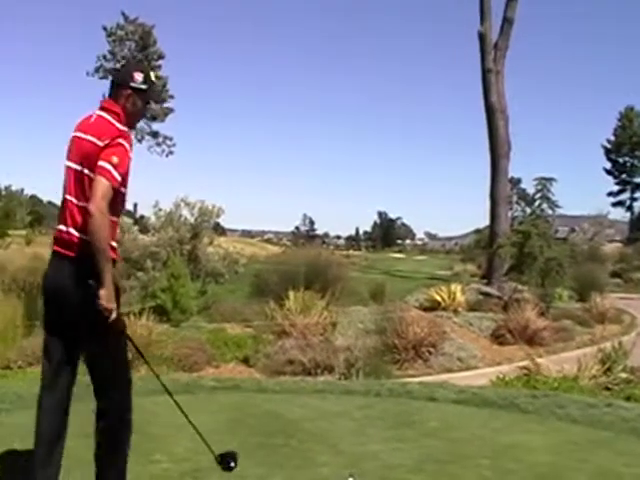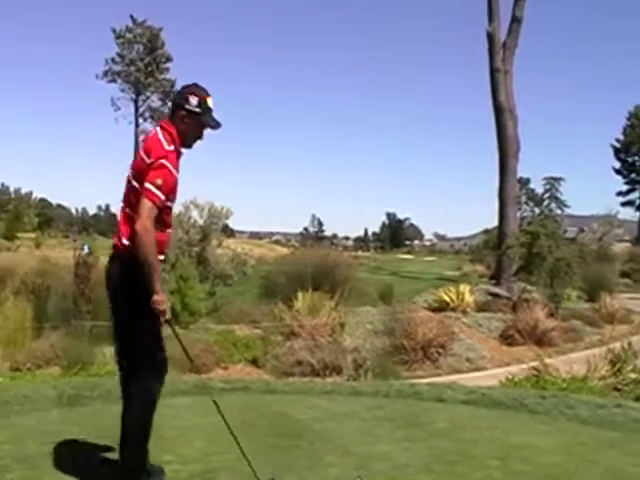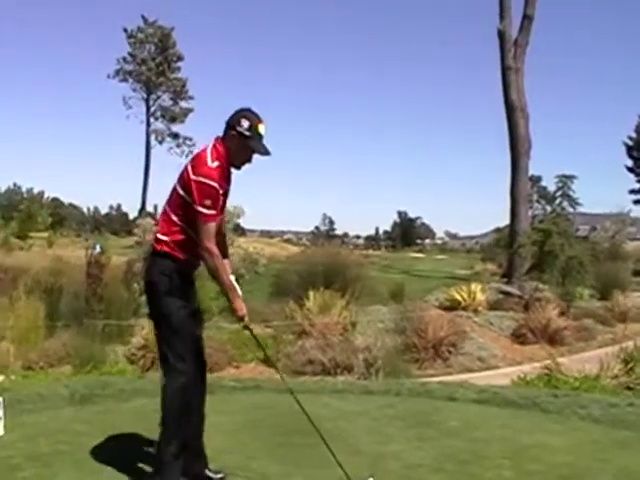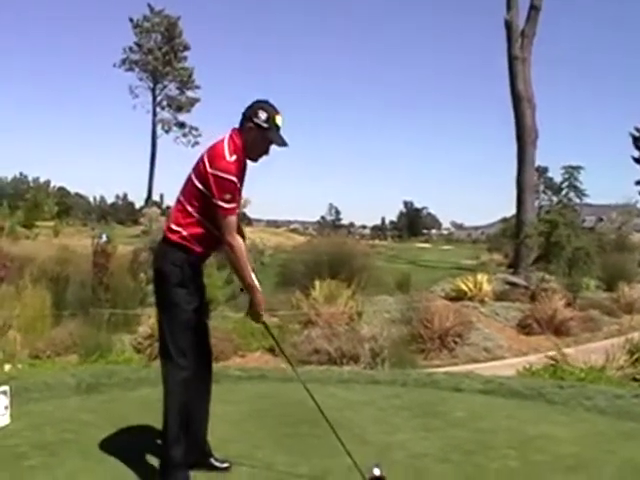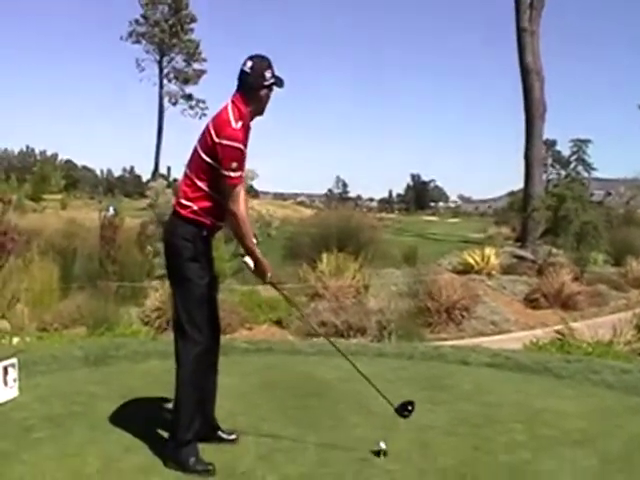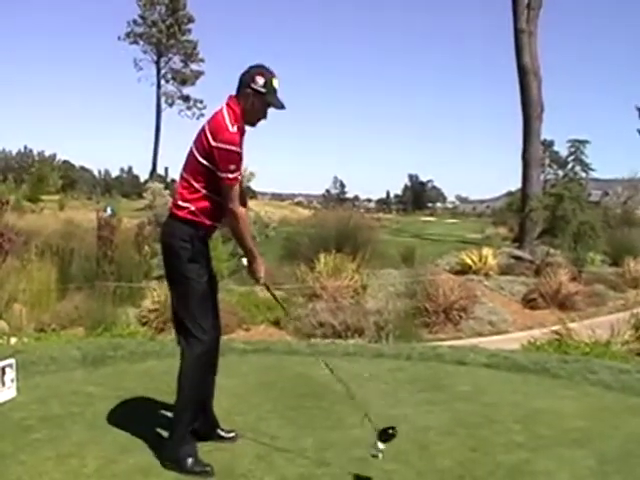
dt=0.5s
person 1, frame 1
left shoulder: (83, 126)
right shoulder: (118, 138)
right elbow: (98, 210)
right wrist: (106, 284)
left hip: (57, 269)
right hip: (85, 275)
left knee: (56, 383)
right knee: (113, 389)
person 1, frame 2
left shoulder: (155, 142)
right shoulder: (165, 158)
right elbow: (143, 228)
right wrist: (157, 290)
left hip: (132, 272)
right hip: (133, 275)
left knee: (148, 369)
right knee: (144, 373)
person 1, frame 3
left shoulder: (221, 168)
right shoulder: (206, 171)
left elbow: (217, 231)
right elbow: (206, 246)
left wrist: (232, 277)
right wrist: (233, 296)
left hip: (181, 273)
right hip: (167, 273)
left knee: (195, 369)
right knee: (181, 370)
person 1, frame 4
left shoulder: (235, 158)
right shoulder: (224, 163)
left elbow: (233, 229)
right elbow: (229, 241)
left wrist: (249, 280)
right wrist: (254, 294)
left hip: (190, 264)
right hip: (176, 264)
left knee: (201, 361)
right knee: (181, 365)
left ankle: (195, 448)
person 1, frame 5
left shoulder: (235, 121)
right shoulder: (231, 130)
left elbow: (236, 193)
right elbow: (233, 207)
left wrist: (252, 246)
right wrist: (257, 258)
left hip: (197, 236)
right hip: (188, 237)
left knee: (209, 335)
right knee: (194, 340)
left ankle: (203, 423)
right ankle: (181, 445)
person 1, frame 6
left shoulder: (231, 125)
right shoulder: (226, 131)
left elbow: (233, 199)
right elbow: (233, 207)
left wrist: (246, 251)
right wrist: (254, 257)
left hip: (196, 237)
right hip: (184, 237)
left knee: (210, 332)
right knee: (198, 338)
left ankle: (202, 420)
right ankle: (178, 445)
